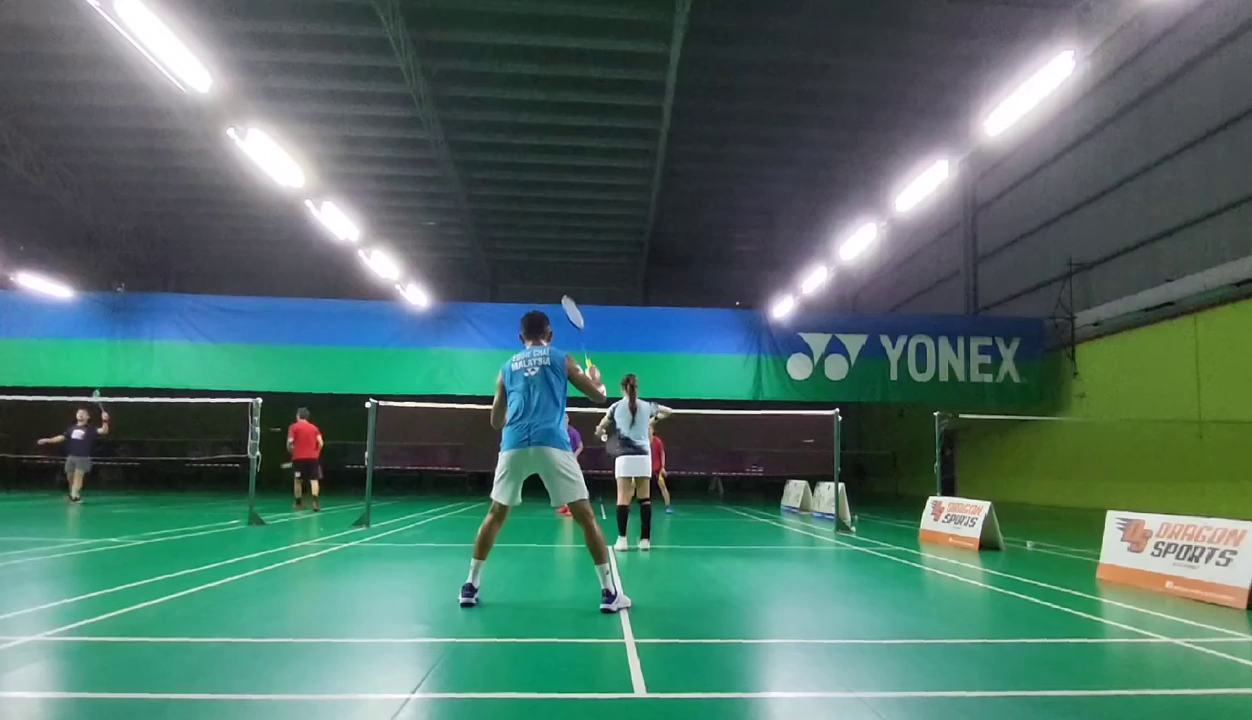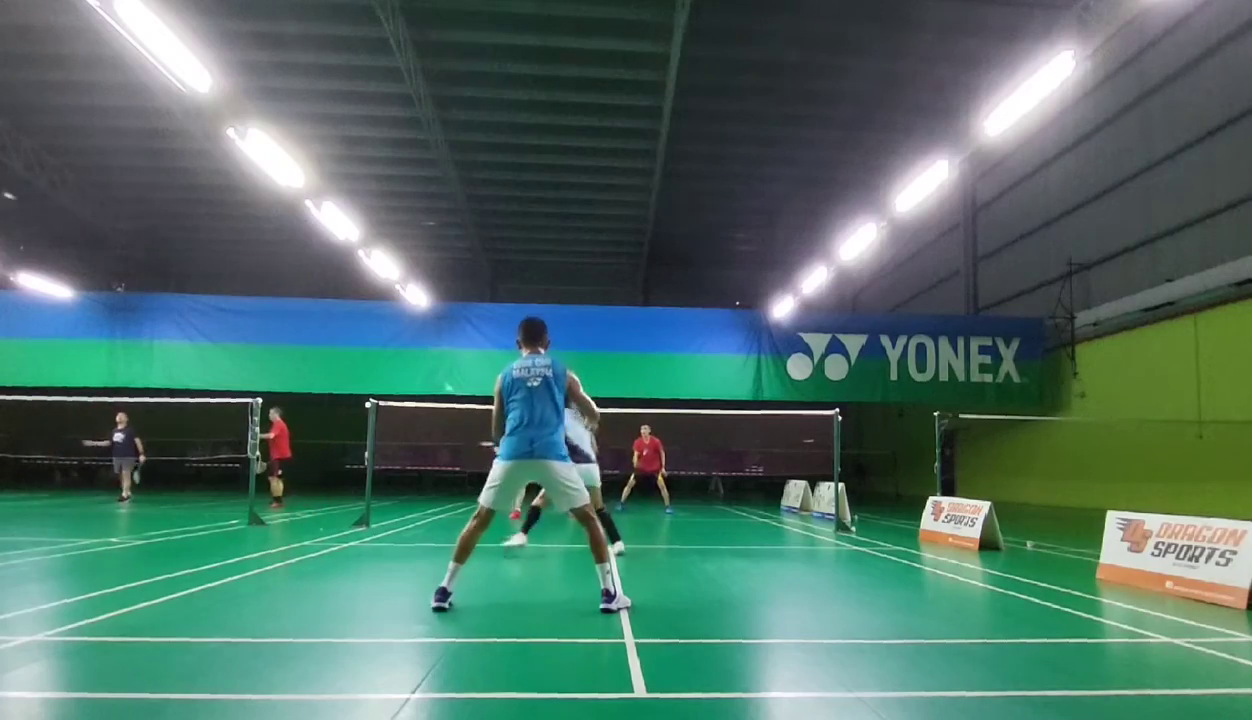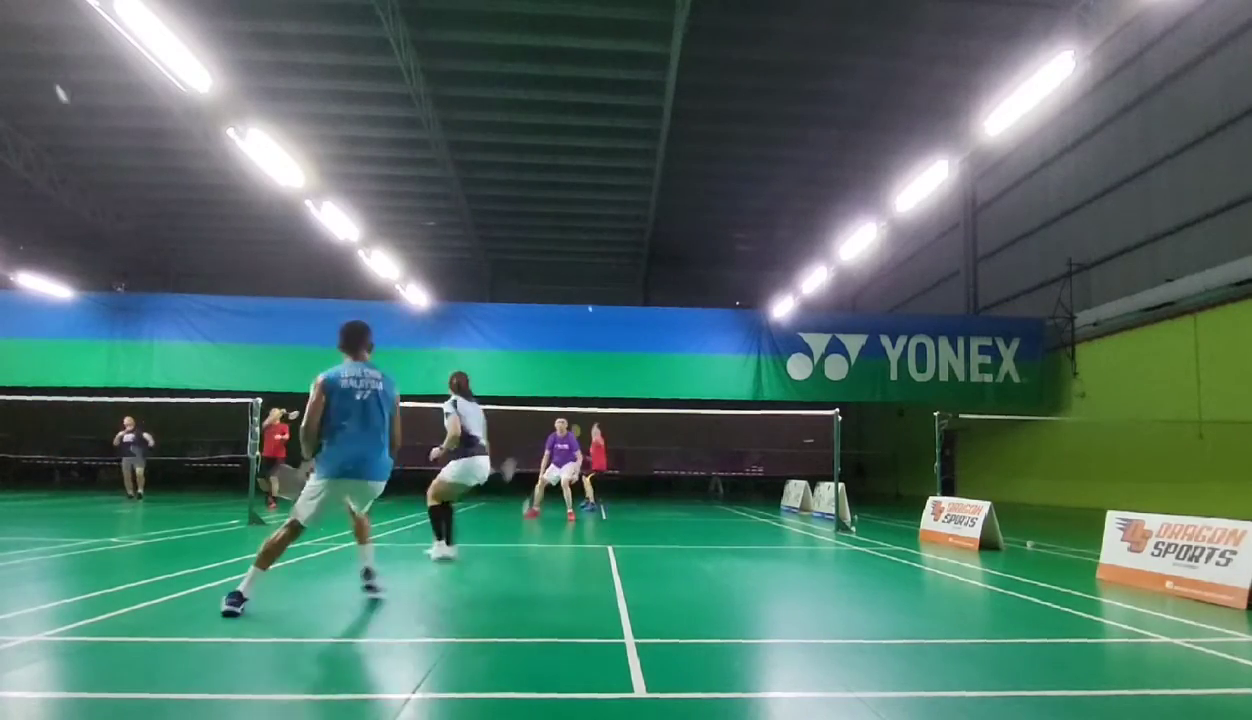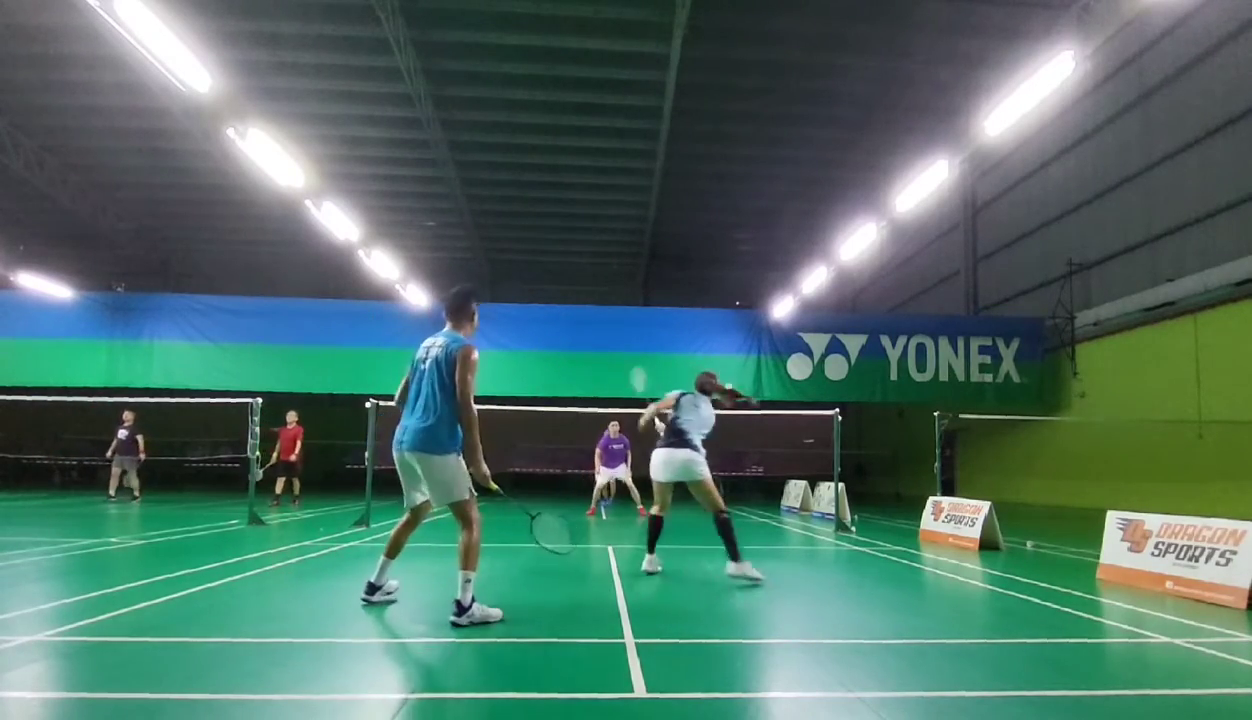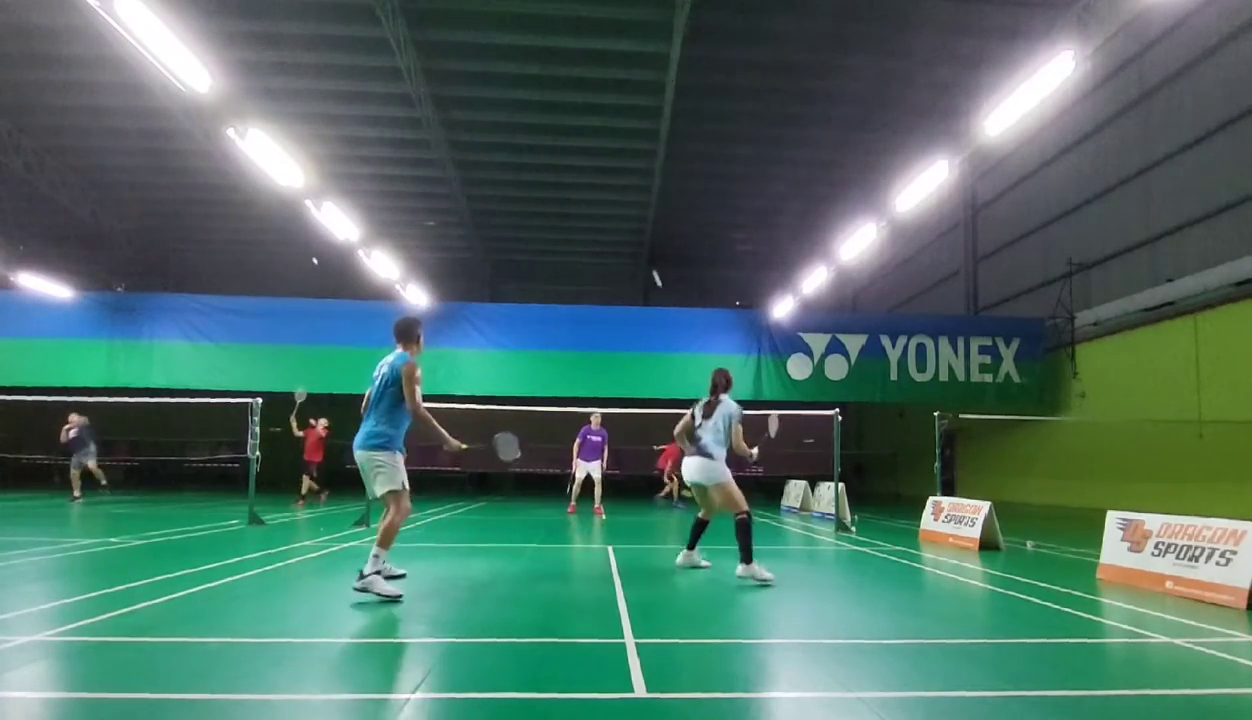
dt=1s
person 1, frame 1
left shoulder: (507, 368)
right shoulder: (561, 359)
left elbow: (496, 421)
right elbow: (599, 395)
right wrist: (595, 376)
left hip: (513, 446)
right hip: (552, 444)
left knee: (496, 514)
right knee: (585, 516)
left ankle: (470, 586)
right ankle: (609, 592)
person 1, frame 2
left shoulder: (505, 377)
right shoulder: (563, 373)
left elbow: (497, 431)
right elbow: (593, 416)
right wrist: (589, 424)
left hip: (511, 456)
right hip: (552, 456)
left knee: (479, 521)
right knee: (589, 520)
left ankle: (444, 591)
right ankle: (609, 592)
person 1, frame 3
left shoulder: (326, 379)
right shoulder: (387, 383)
left elbow: (307, 429)
right elbow: (394, 440)
left wrist: (312, 457)
left hip: (331, 470)
right hip: (373, 472)
left knee: (288, 532)
right knee: (357, 513)
left ankle: (240, 594)
right ankle: (368, 573)
person 1, frame 4
left shoulder: (425, 347)
right shoulder: (465, 349)
left elbow: (400, 398)
right elbow: (465, 407)
right wrist: (478, 459)
left hip: (404, 441)
right hip: (437, 445)
left knee: (416, 513)
right knee: (470, 520)
left ankle: (377, 583)
right ankle: (465, 604)
person 1, frame 5
left shoulder: (384, 364)
right shoulder: (409, 366)
right elbow: (415, 408)
right wrist: (445, 438)
left hip: (366, 444)
right hip: (381, 446)
left knee: (397, 505)
right knee: (400, 508)
left ankle: (378, 564)
right ankle: (368, 575)
person 2, frame 1
left shoulder: (616, 407)
right shoulder: (647, 406)
left elbow: (601, 428)
right elbow: (668, 412)
left wrist: (601, 433)
left hip: (625, 457)
right hip: (643, 457)
left knee: (623, 498)
right knee: (644, 498)
left ankle: (622, 539)
right ankle: (645, 540)
person 2, frame 2
right shoulder: (581, 419)
right elbow: (594, 449)
right hip: (590, 466)
left knee: (540, 501)
right knee: (598, 509)
left ankle: (522, 536)
right ankle: (616, 543)
person 2, frame 3
left shoulder: (451, 403)
right shoulder: (476, 406)
left elbow: (455, 432)
left wrist: (441, 450)
left hip: (465, 460)
right hip: (481, 461)
left knee: (433, 496)
right knee: (445, 498)
left ankle: (443, 544)
right ankle: (446, 544)
person 2, frame 4
left shoulder: (681, 396)
right shoulder: (711, 413)
left elbow: (655, 409)
left wrist: (645, 421)
left hip: (663, 455)
right hip: (691, 457)
left knee: (659, 508)
right knee: (719, 510)
left ankle: (650, 558)
right ankle: (736, 563)
person 2, frame 5
left shoulder: (700, 406)
right shoulder: (732, 407)
left elbow: (678, 433)
right elbow: (738, 446)
right wrist: (751, 453)
left hip: (690, 465)
right hip: (711, 465)
left knee: (707, 511)
right knee: (742, 512)
left ankle: (689, 554)
right ankle: (747, 564)
